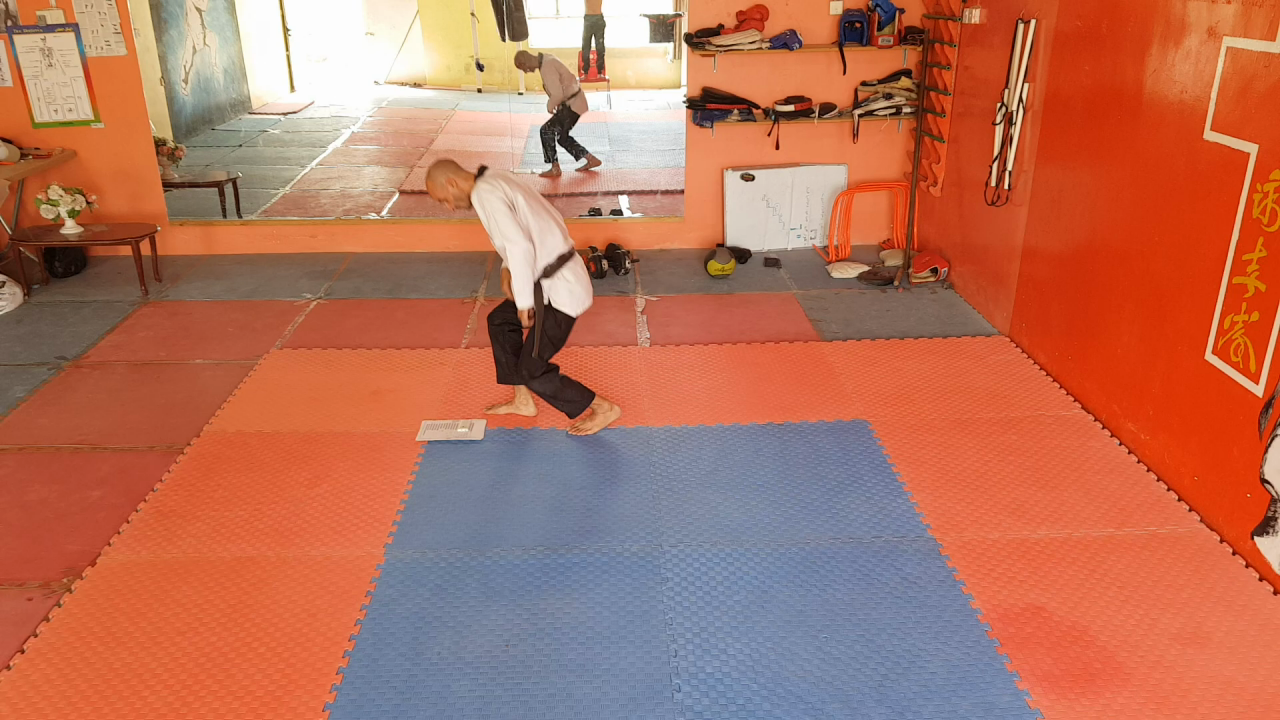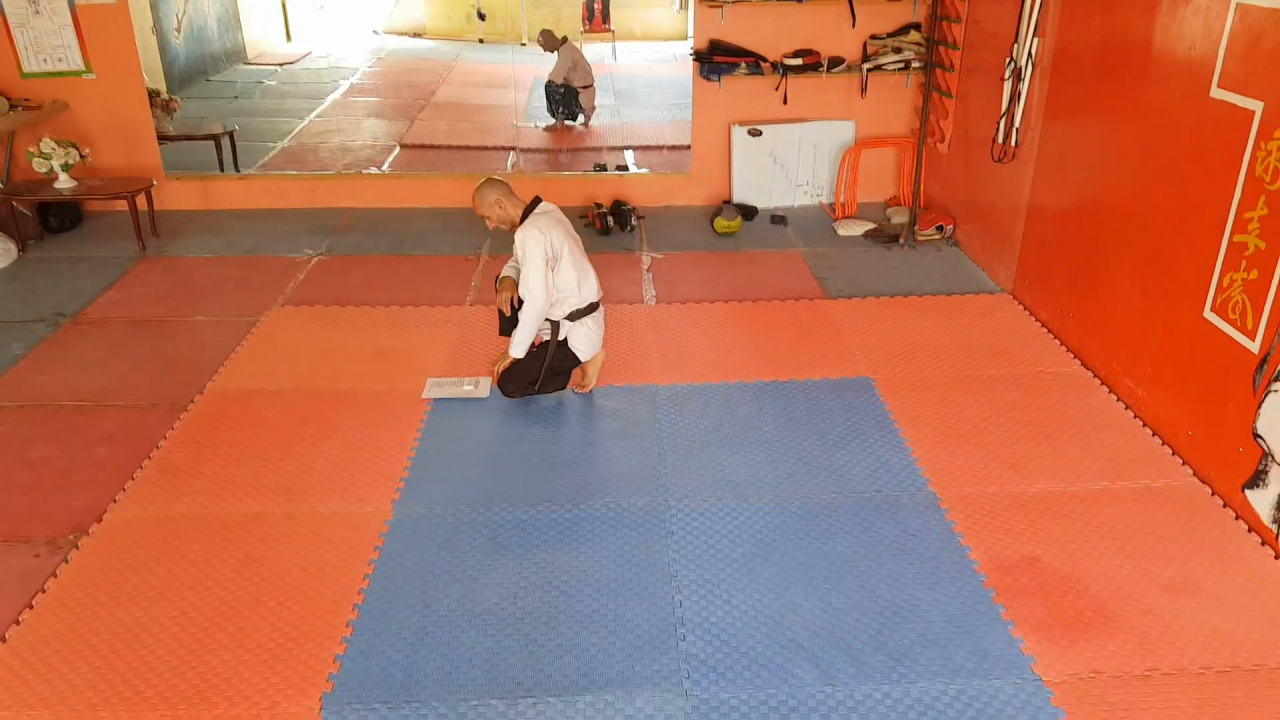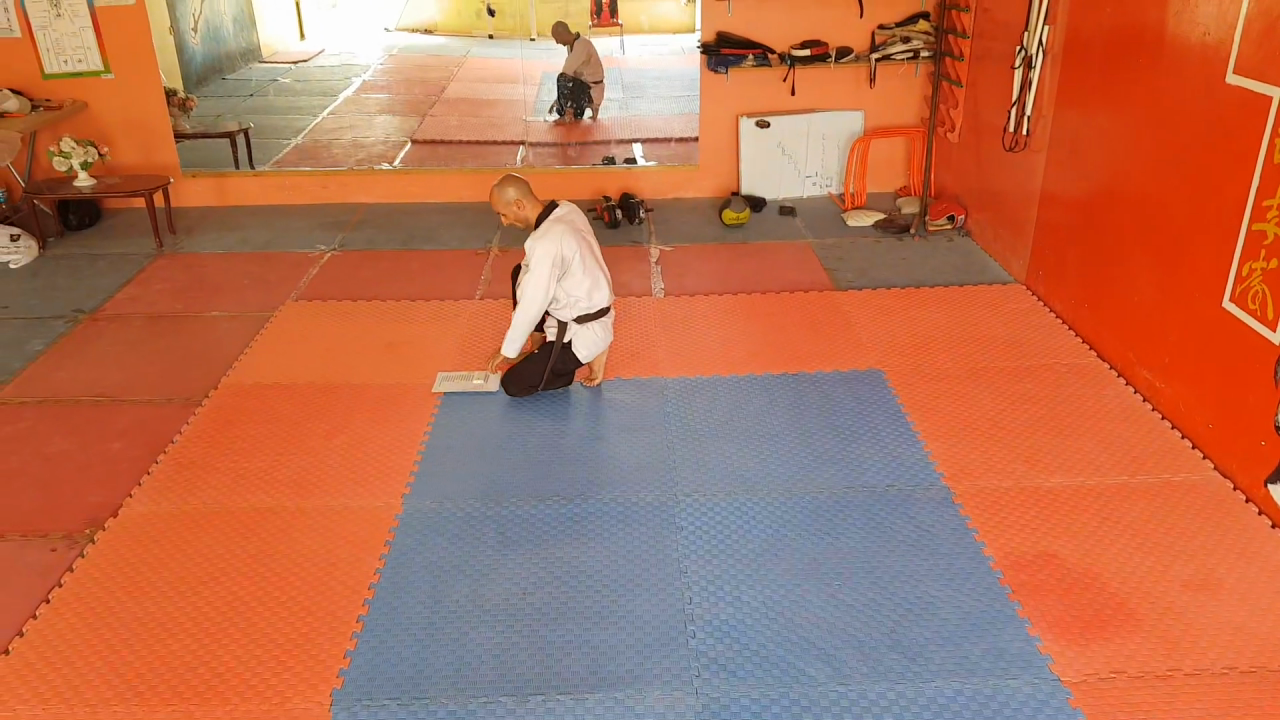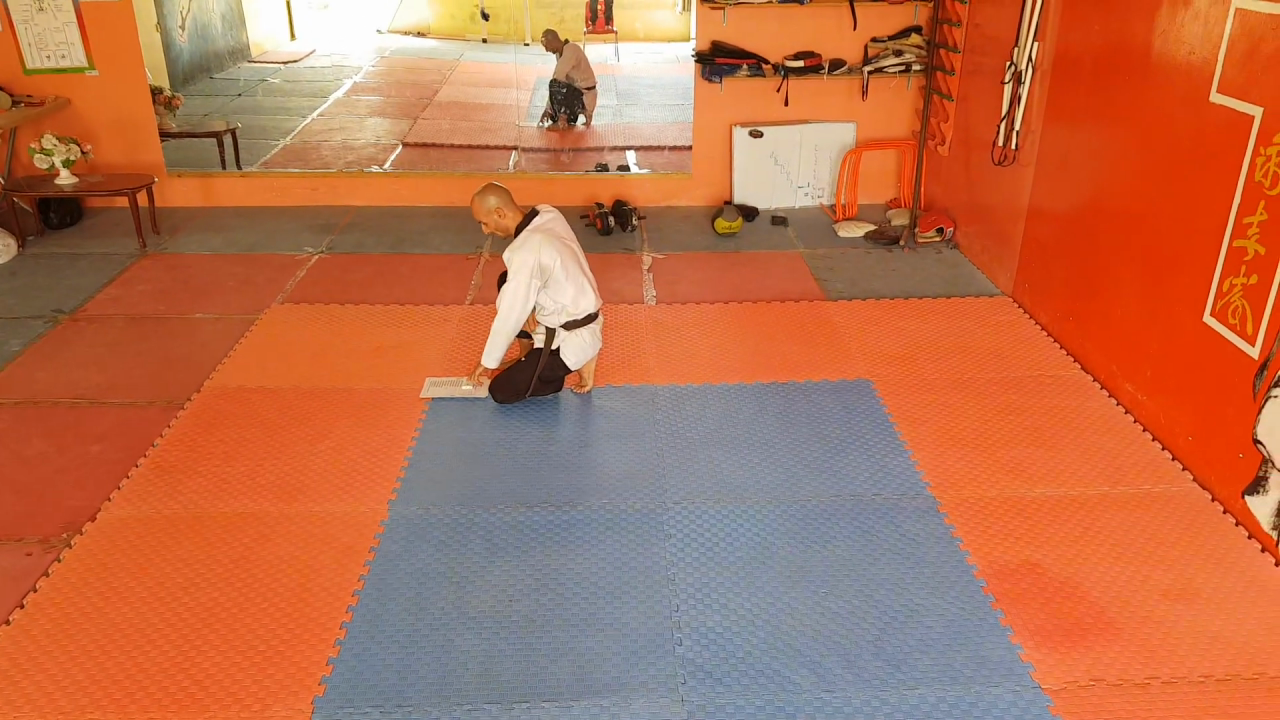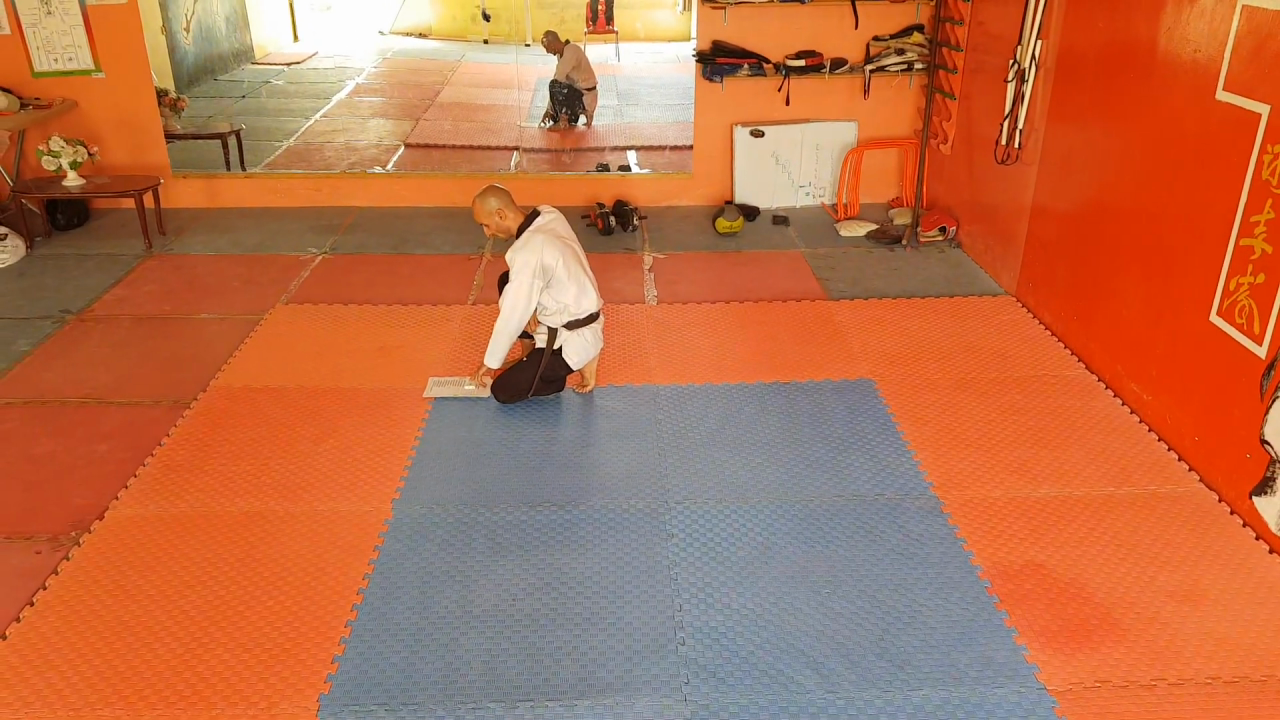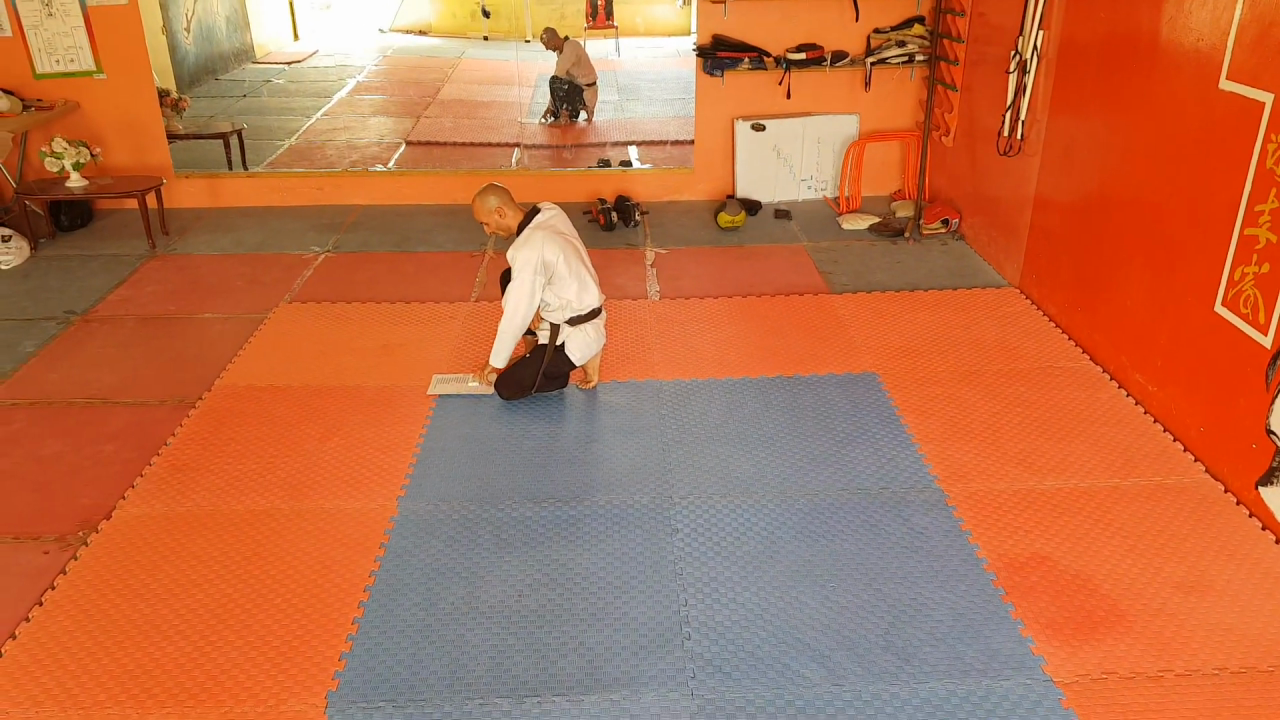
dt=0.5s
person 1, frame 1
left shoulder: (485, 194)
right shoulder: (496, 182)
left elbow: (520, 247)
left wrist: (524, 302)
right wrist: (509, 267)
left hip: (560, 288)
right hip: (559, 278)
left knee: (530, 370)
right knee: (499, 321)
left ankle: (600, 408)
right ankle: (523, 400)
person 1, frame 2
left shoulder: (532, 233)
right shoulder: (545, 212)
left elbow: (536, 302)
right elbow: (523, 260)
left wrist: (514, 352)
right wrist: (508, 279)
left hip: (576, 331)
right hip: (575, 312)
left knee: (509, 384)
right knee: (506, 288)
left ankle: (583, 361)
person 1, frame 3
left shoulder: (546, 242)
right shoulder: (566, 209)
left elbow: (531, 307)
left wrist: (507, 351)
right wrist: (524, 283)
left hip: (583, 333)
right hip: (592, 309)
left knee: (513, 385)
right knee: (520, 274)
left ankle: (589, 355)
right ankle: (539, 350)
person 1, frame 4
left shoulder: (525, 252)
right shoulder: (548, 214)
left elbow: (509, 316)
left wrist: (487, 362)
right wrist: (525, 304)
left hip: (572, 339)
right hip: (581, 312)
left knee: (501, 392)
right knee: (509, 283)
left ankle: (577, 361)
right ankle: (529, 355)
person 1, frame 5
left shoulder: (528, 252)
right shoulder: (548, 215)
left elbow: (512, 317)
left wrist: (490, 362)
right wrist: (528, 306)
left hip: (574, 339)
right hip: (578, 310)
left knee: (502, 391)
right knee: (508, 283)
left ankle: (578, 361)
right ankle: (530, 355)
person 1, frame 6
left shoulder: (529, 250)
right shoulder: (550, 211)
left elbow: (515, 316)
left wrist: (495, 362)
right wrist: (532, 304)
left hip: (576, 335)
right hip: (580, 308)
left knee: (506, 388)
right knee: (510, 280)
left ankle: (581, 356)
right ankle: (534, 352)
